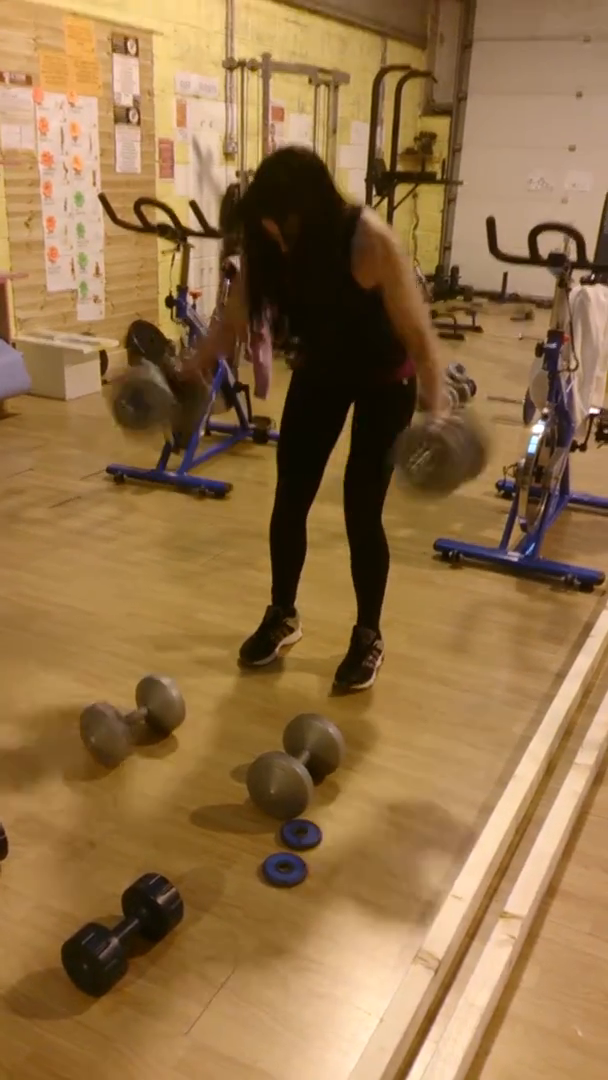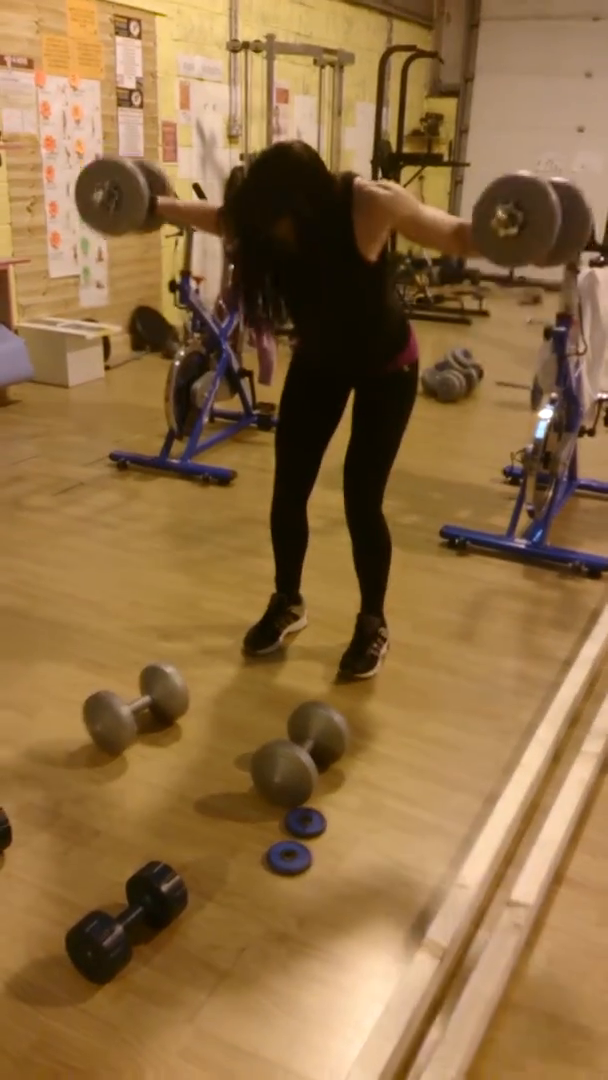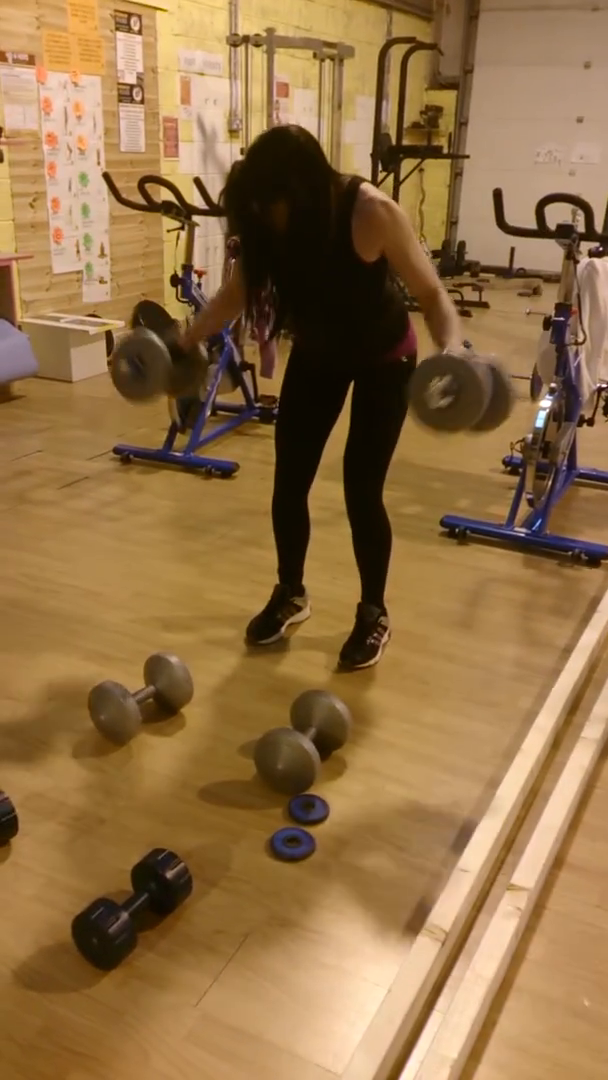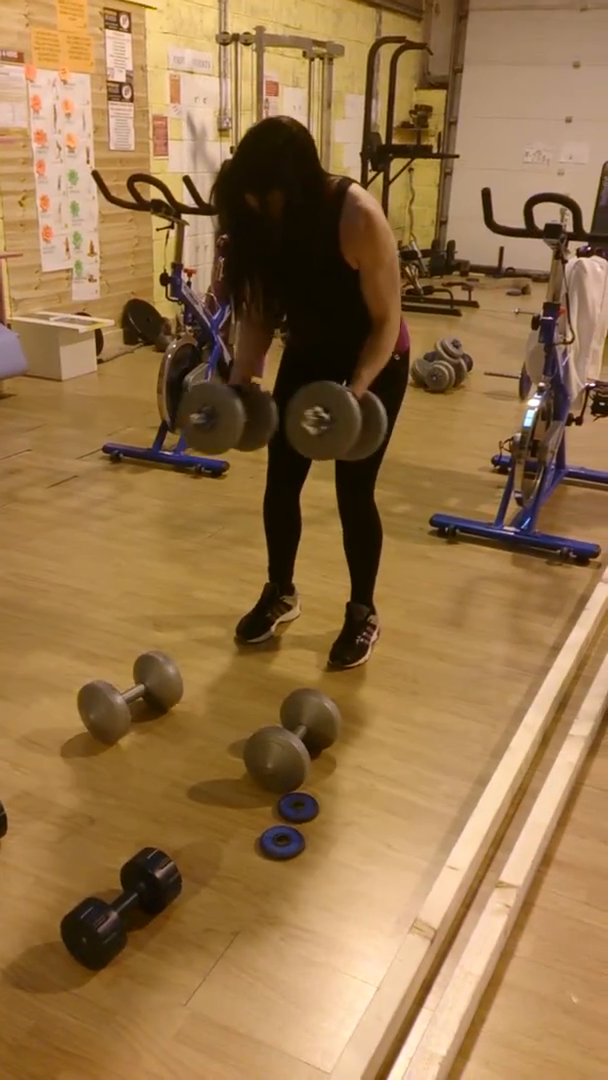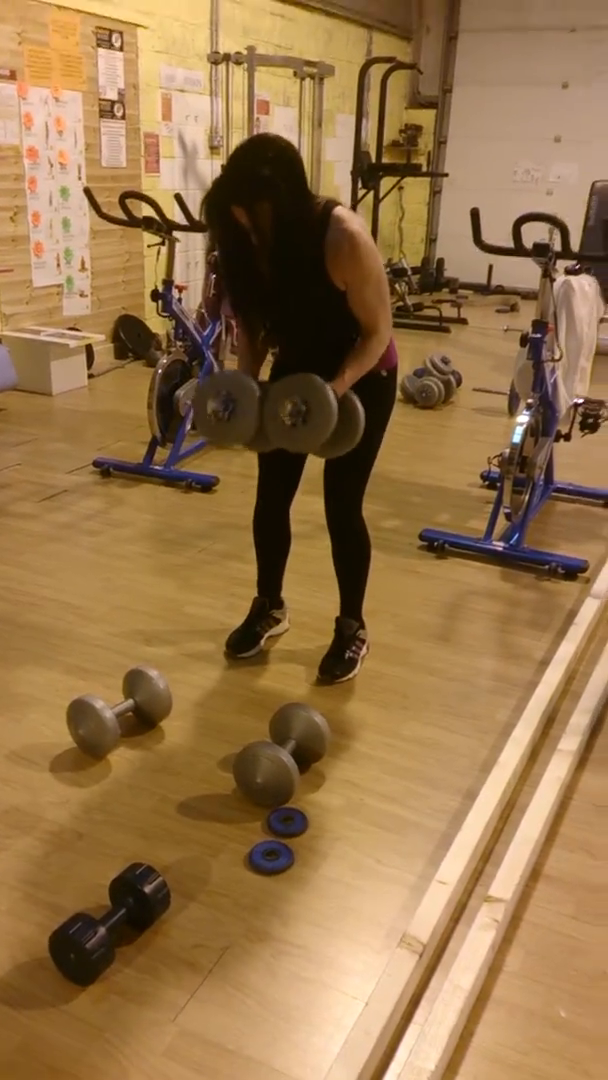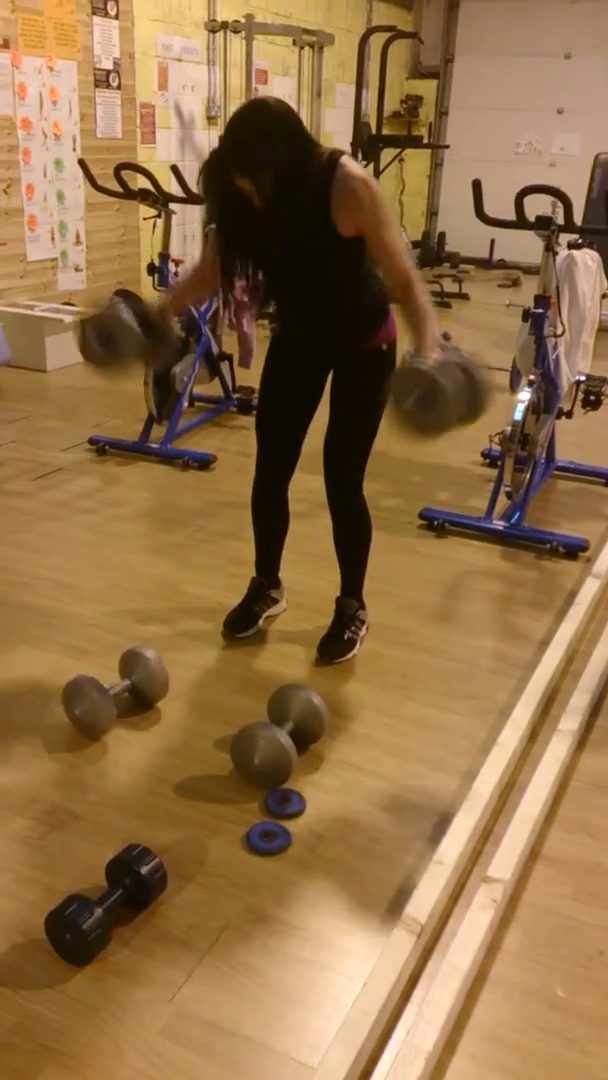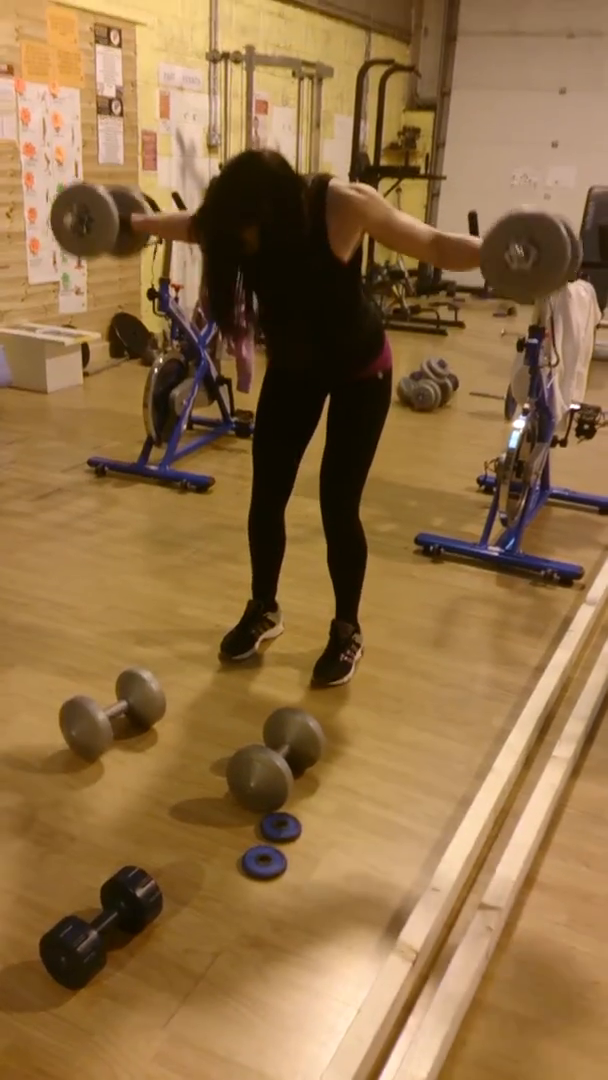
dt=0.4s
person 1, frame 1
left shoulder: (370, 242)
right shoulder: (269, 241)
left elbow: (419, 334)
right elbow: (236, 317)
left wrist: (436, 410)
right wrist: (191, 372)
left hip: (385, 380)
right hip: (318, 373)
left knee: (361, 511)
right knee: (290, 499)
left ankle: (368, 636)
right ankle: (282, 616)
person 1, frame 2
left shoulder: (369, 204)
right shoulder: (269, 215)
left elbow: (453, 234)
right elbow: (221, 219)
right wrist: (159, 207)
left hip: (385, 365)
right hip: (316, 359)
left knee: (361, 500)
right knee: (289, 489)
left ankle: (373, 624)
right ankle: (286, 603)
person 1, frame 3
left shoulder: (371, 213)
right shoulder: (269, 221)
left elbow: (431, 294)
right elbow: (241, 290)
left wrist: (451, 355)
right wrist: (186, 340)
left hip: (381, 359)
right hip: (314, 354)
left knee: (360, 491)
right knee: (288, 482)
left ankle: (373, 613)
right ankle: (289, 594)
person 1, frame 4
left shoulder: (359, 217)
right shoulder: (259, 221)
left elbow: (387, 319)
right elbow: (257, 310)
left wrist: (354, 395)
right wrist: (241, 382)
left hip: (373, 361)
right hip: (307, 354)
left knee: (353, 489)
right knee: (281, 480)
left ankle: (363, 612)
right ankle: (279, 593)
person 1, frame 5
left shoulder: (343, 237)
right shoulder: (246, 239)
left elbow: (379, 327)
right elbow: (251, 317)
left wrist: (333, 388)
right wrist: (249, 378)
left hip: (362, 375)
right hip: (296, 367)
left knee: (341, 503)
right knee: (270, 493)
left ankle: (352, 627)
right ankle: (268, 607)
person 1, frame 6
left shoulder: (348, 186)
right shoulder: (246, 194)
left elbow: (405, 277)
right elbow: (218, 264)
left wrist: (428, 350)
right wrist: (162, 310)
left hip: (362, 344)
right hip: (295, 339)
left knee: (342, 478)
right knee: (270, 470)
left ankle: (352, 606)
right ankle: (266, 586)
person 1, frame 7
left shoulder: (342, 205)
right shoulder: (245, 219)
left elbow: (430, 243)
right elbow: (199, 228)
right wrist: (138, 224)
left hip: (360, 370)
right hip: (292, 365)
left knee: (338, 504)
right knee: (266, 494)
left ankle: (347, 631)
right ankle: (263, 609)
